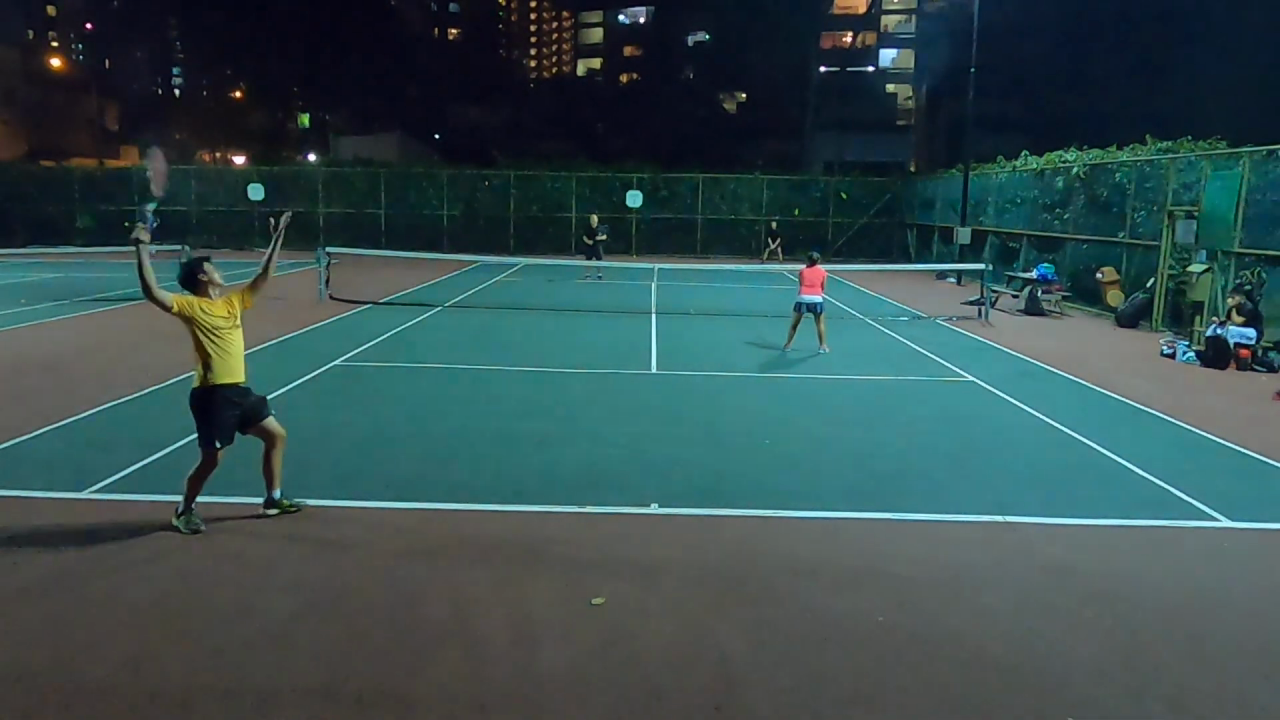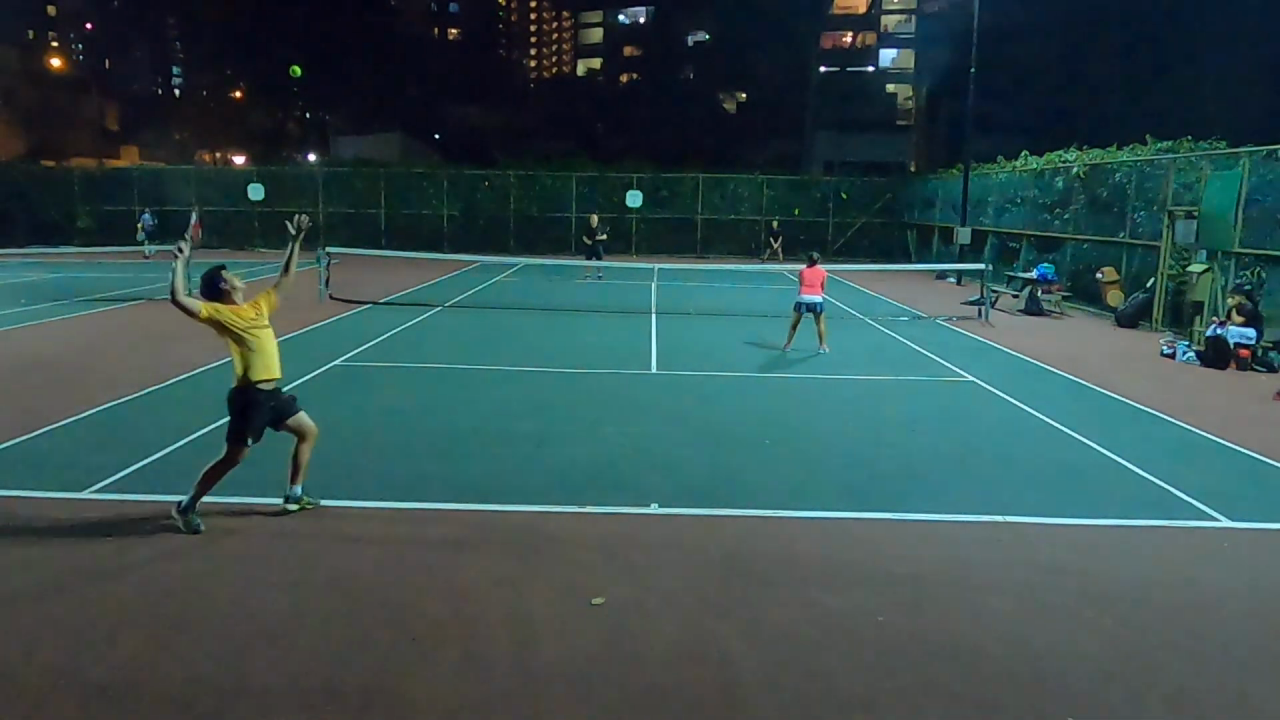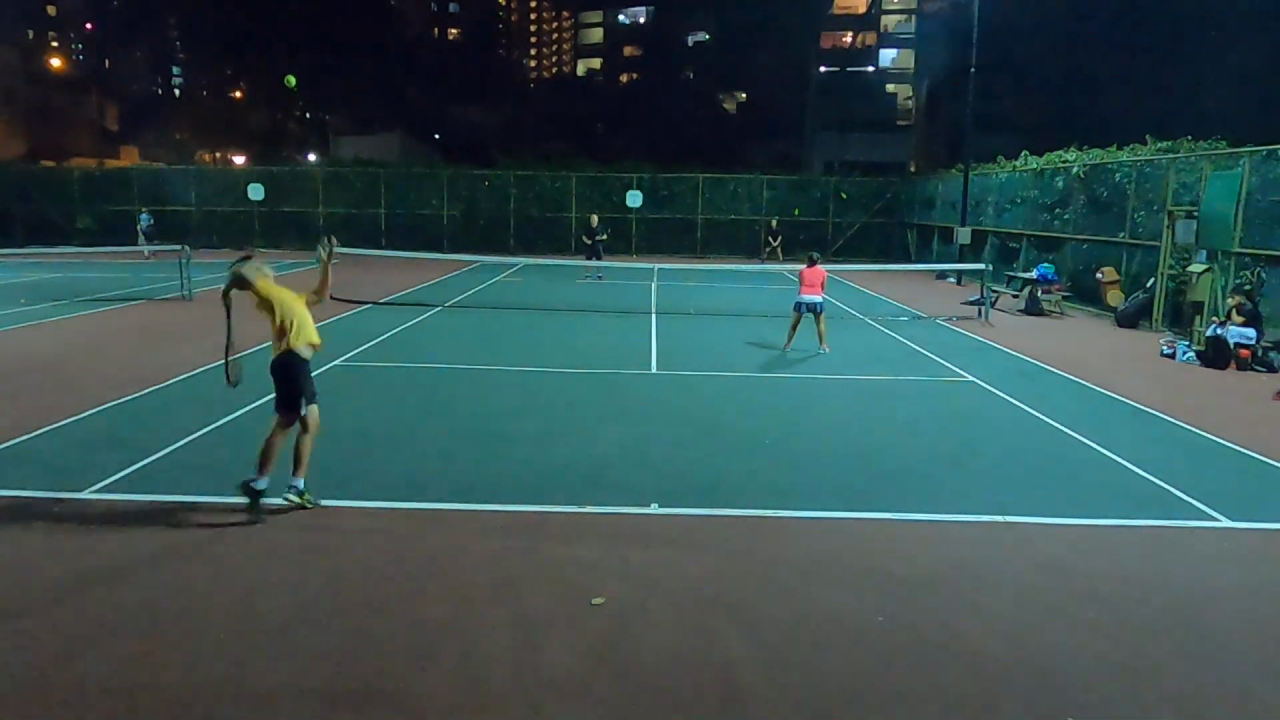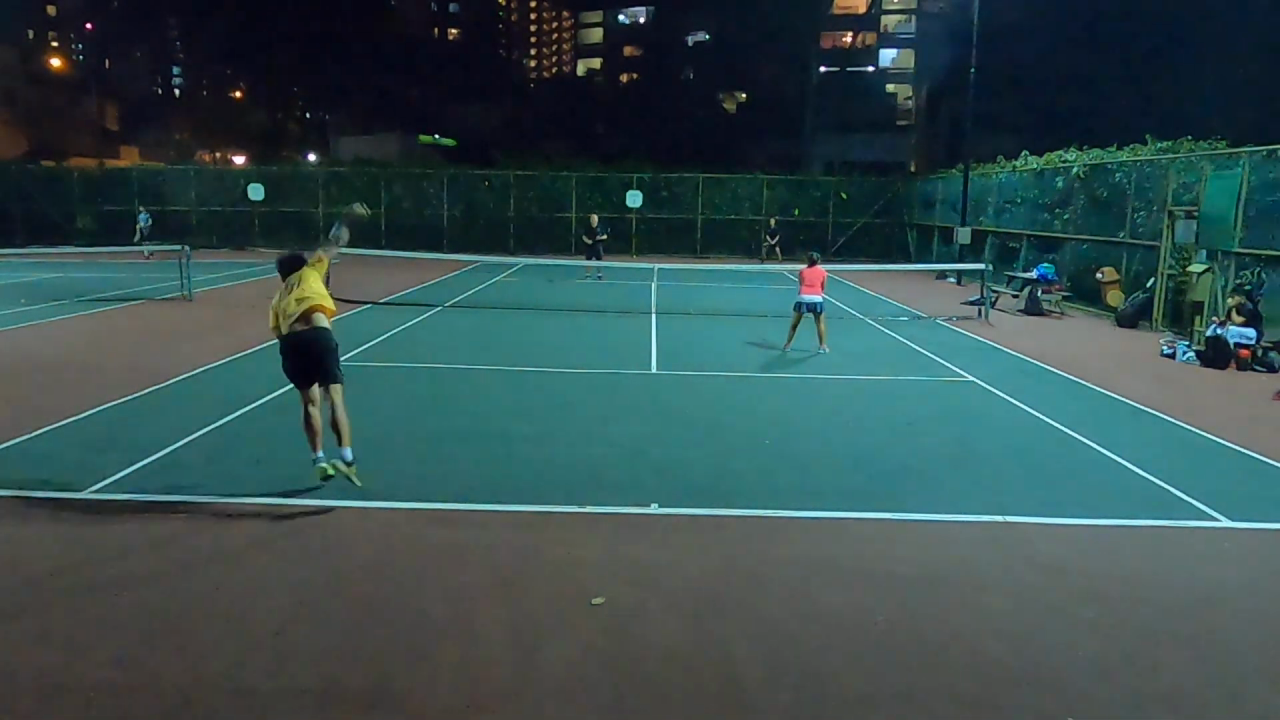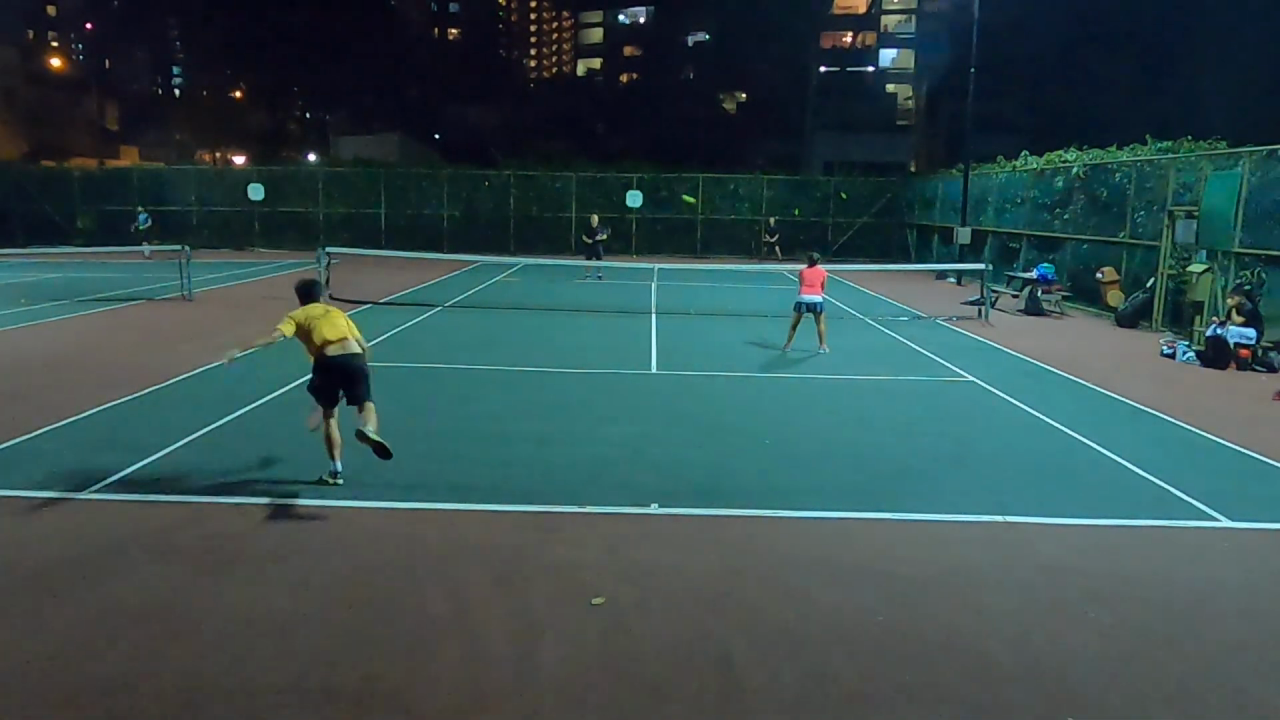
dt=0.2s
person 1, frame 1
left shoulder: (234, 302)
right shoulder: (191, 307)
left elbow: (264, 275)
right elbow: (152, 292)
left wrist: (278, 238)
right wrist: (143, 249)
left hip: (239, 390)
right hip: (213, 394)
left knee: (276, 435)
right knee: (212, 458)
left ankle: (274, 499)
right ankle: (184, 511)
person 1, frame 2
left shoulder: (259, 306)
right shoulder: (218, 313)
left elbow: (286, 276)
right elbow: (178, 299)
left wrist: (296, 240)
right wrist: (180, 261)
left hip: (271, 391)
right hip: (250, 394)
left knee: (309, 432)
right knee: (234, 456)
left ankle: (294, 495)
right ankle: (187, 507)
person 1, frame 3
left shoulder: (286, 296)
right shoulder: (265, 290)
left elbow: (321, 294)
right elbow: (244, 272)
left wrist: (327, 260)
left hip: (297, 365)
right hip: (292, 361)
left knee: (310, 425)
right knee: (284, 423)
left ankle: (297, 488)
right ankle: (258, 484)
person 1, frame 4
left shoulder: (278, 299)
right shoulder: (310, 273)
left elbow: (278, 334)
right elbow: (333, 243)
right wrist: (348, 216)
left hip: (292, 345)
right hip: (317, 336)
left knee: (310, 403)
right knee: (334, 398)
left ankle: (320, 460)
right ankle: (346, 457)
person 1, frame 5
left shoulder: (297, 316)
right shoulder: (337, 313)
left elbow: (275, 336)
right elbow: (363, 346)
left wrist: (241, 350)
right wrist: (362, 366)
left hip: (327, 362)
right hip: (353, 359)
left knee: (328, 416)
right knee: (367, 408)
left ankle: (335, 471)
right ankle: (368, 431)
